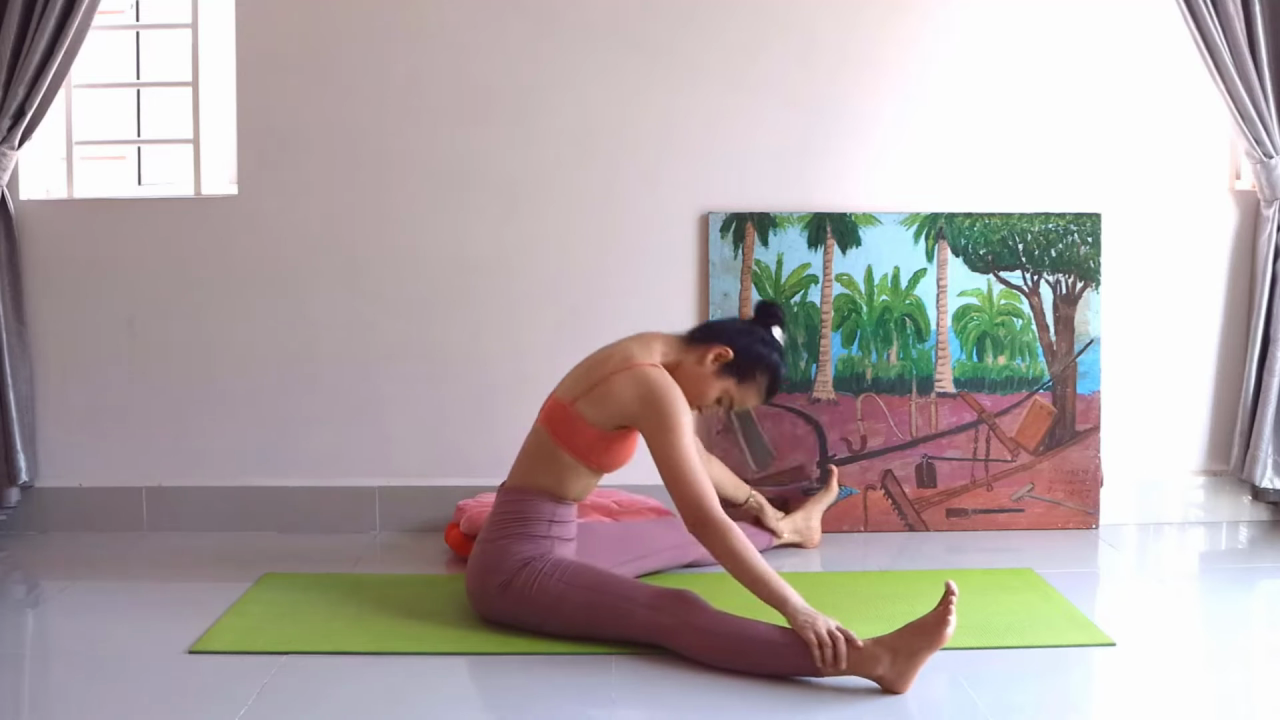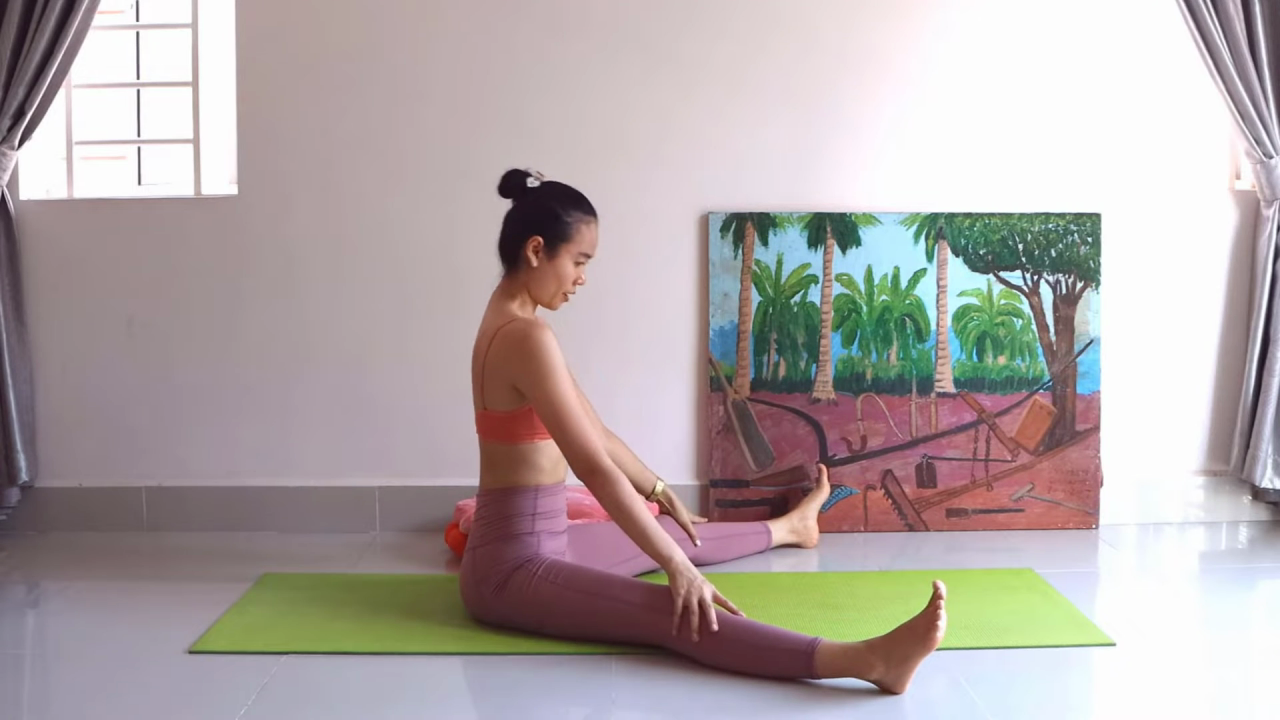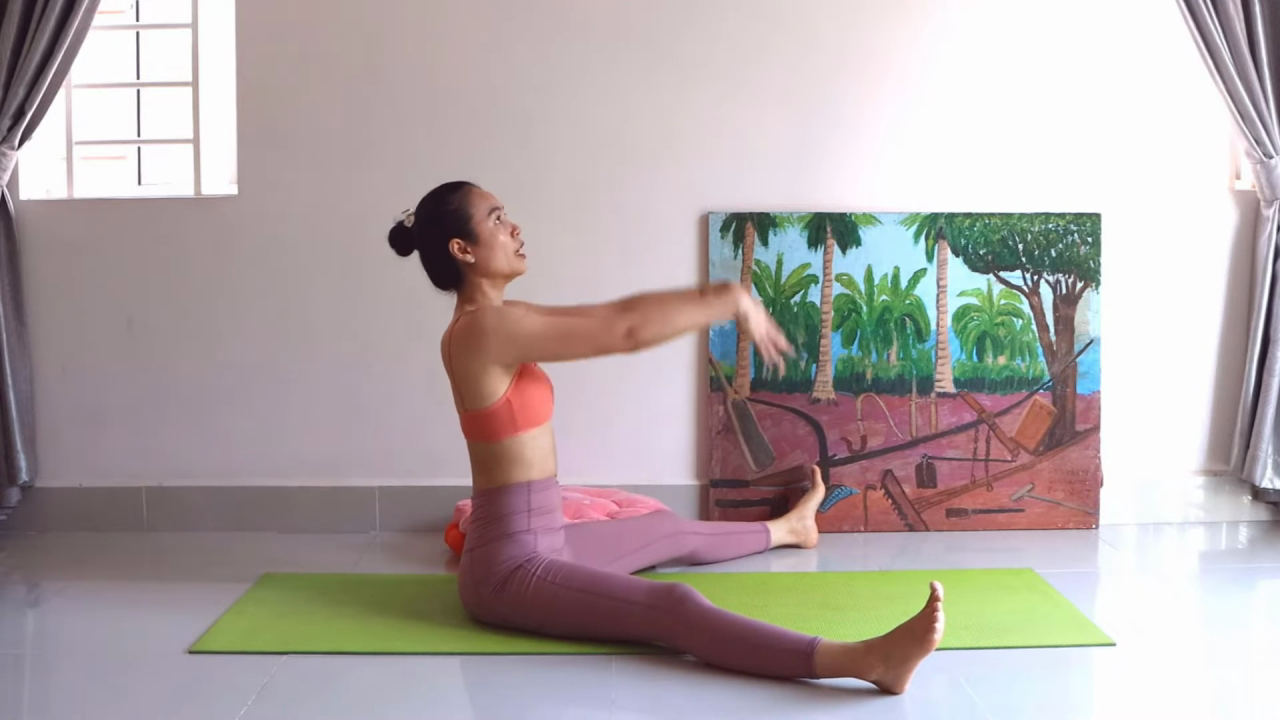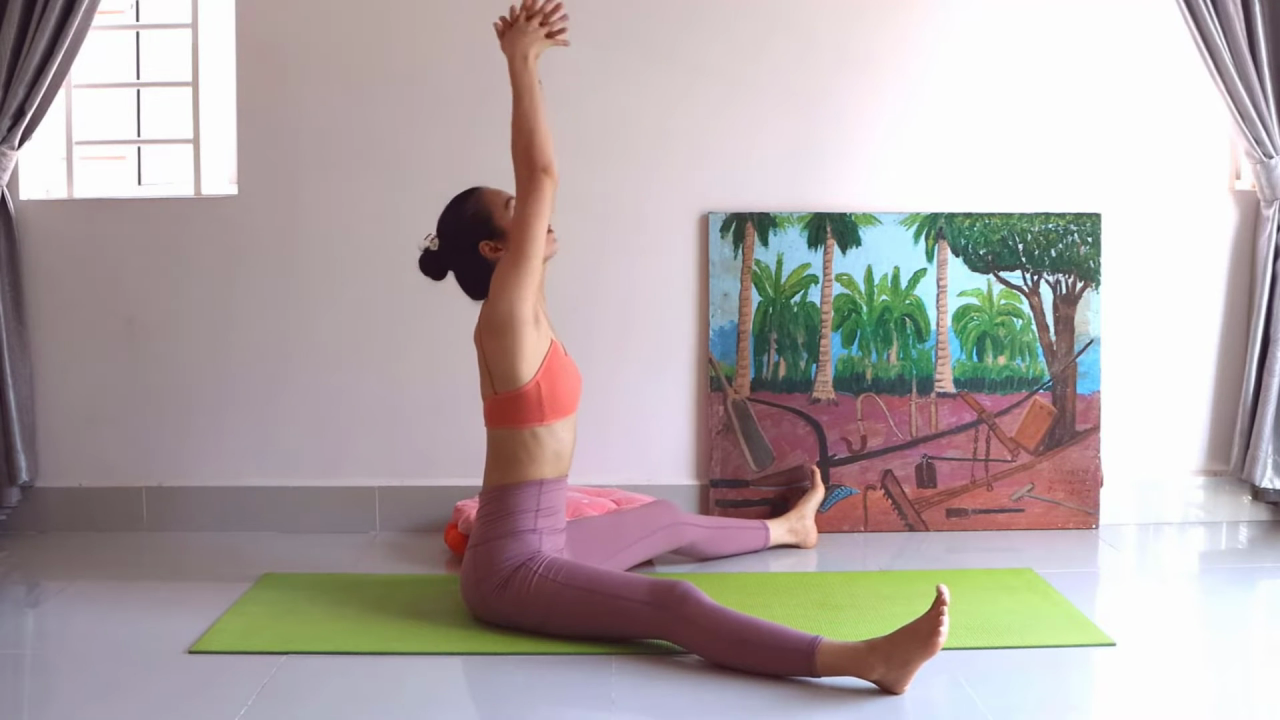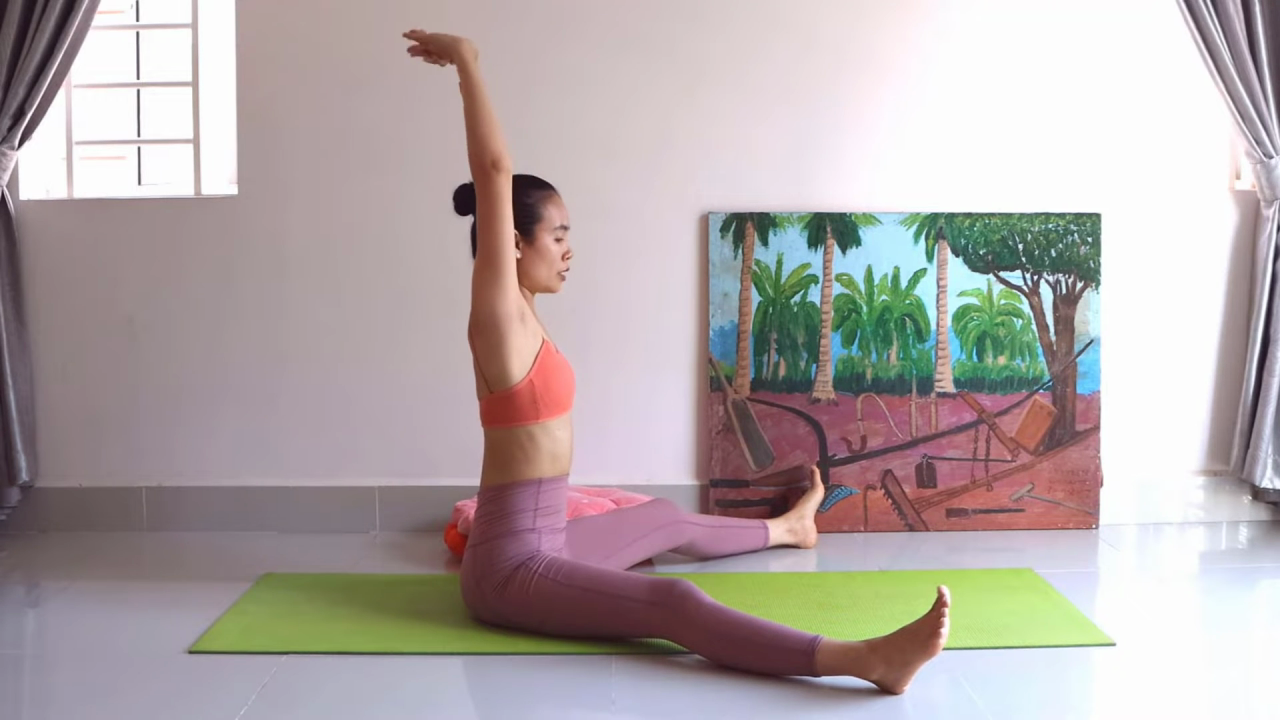
dt=1s
person 1, frame 1
left shoulder: (649, 356)
right shoulder: (656, 388)
left elbow: (691, 457)
right elbow: (707, 522)
left wrist: (755, 504)
right wrist: (797, 610)
left hip: (547, 541)
right hip: (518, 565)
left knee: (678, 536)
right knee: (676, 614)
left ankle: (789, 528)
right ankle: (870, 659)
person 1, frame 2
left shoulder: (512, 323)
right shoulder: (527, 338)
left elbow: (595, 434)
right elbow: (594, 467)
left wrist: (664, 496)
right wrist: (677, 567)
left hip: (541, 540)
right hip: (511, 567)
left knee: (677, 533)
right knee: (674, 614)
left ankle: (788, 528)
right ankle: (870, 660)
person 1, frame 3
left shoulder: (501, 322)
right shoulder: (482, 331)
left elbow: (612, 314)
right elbow: (625, 332)
left wrist: (716, 297)
right wrist: (728, 302)
left hip: (542, 540)
right hip: (509, 566)
left knee: (666, 530)
right knee: (673, 608)
left ankle: (785, 528)
right ankle: (868, 660)
person 1, frame 4
left shoulder: (521, 314)
right shoulder: (506, 313)
left elbow: (534, 177)
right elbow: (541, 174)
left wrist: (525, 63)
right wrist: (522, 65)
left hip: (540, 539)
right hip: (511, 566)
left knee: (666, 521)
right knee: (674, 606)
left ankle: (785, 528)
right ankle: (868, 660)
person 1, frame 5
left shoulder: (517, 312)
right shoulder: (498, 314)
left elbow: (497, 175)
right elbow: (494, 173)
left wrist: (467, 68)
right wrist: (467, 63)
left hip: (540, 539)
right hip: (510, 566)
left knee: (664, 520)
right knee: (675, 604)
left ankle: (783, 529)
right ankle: (867, 658)
